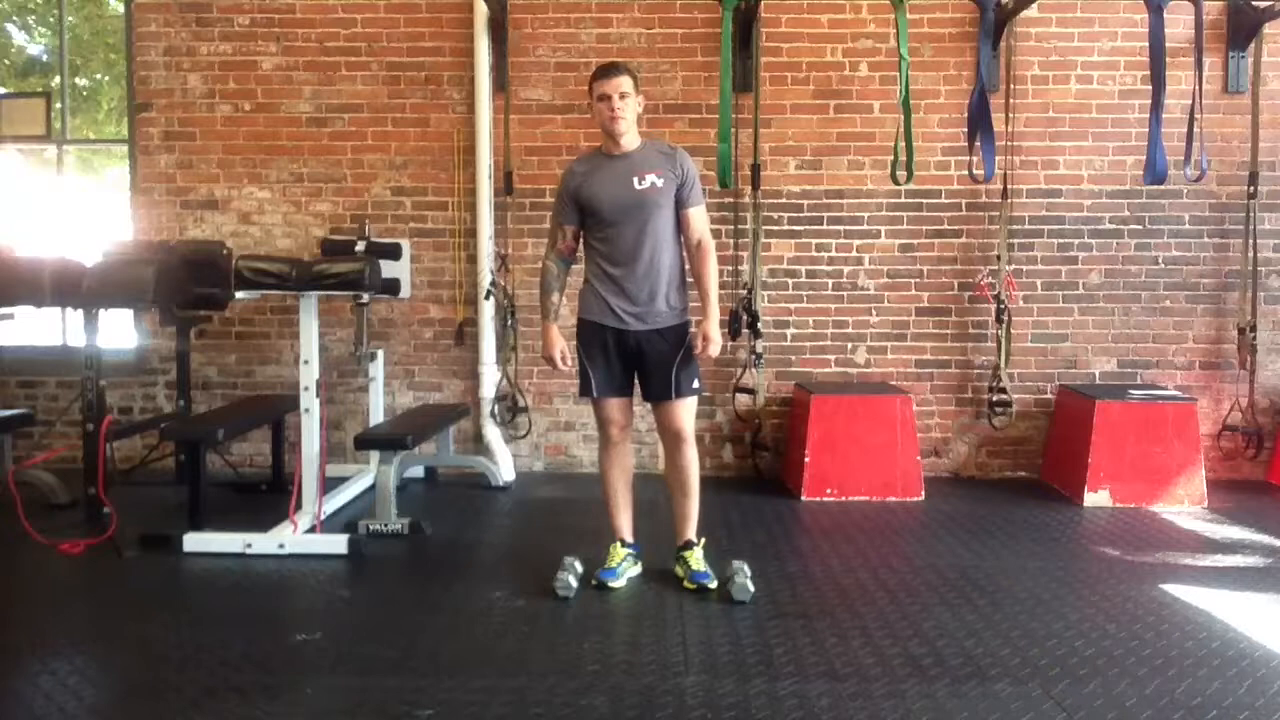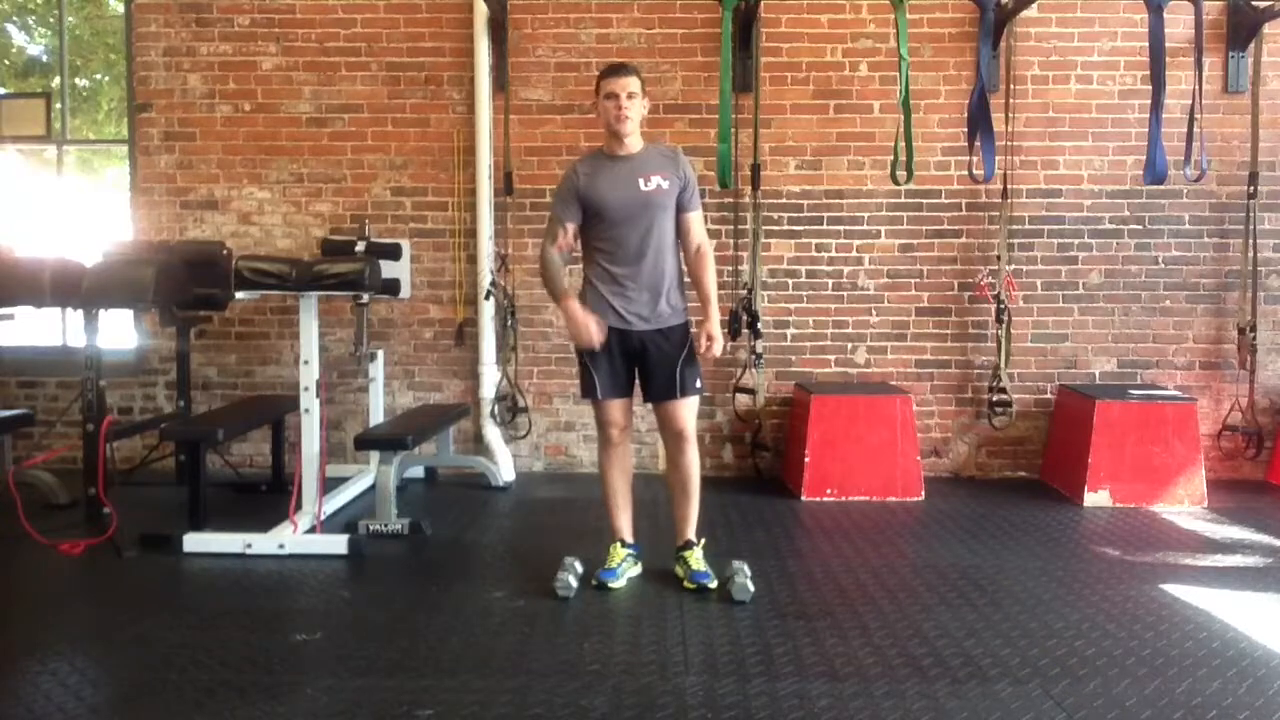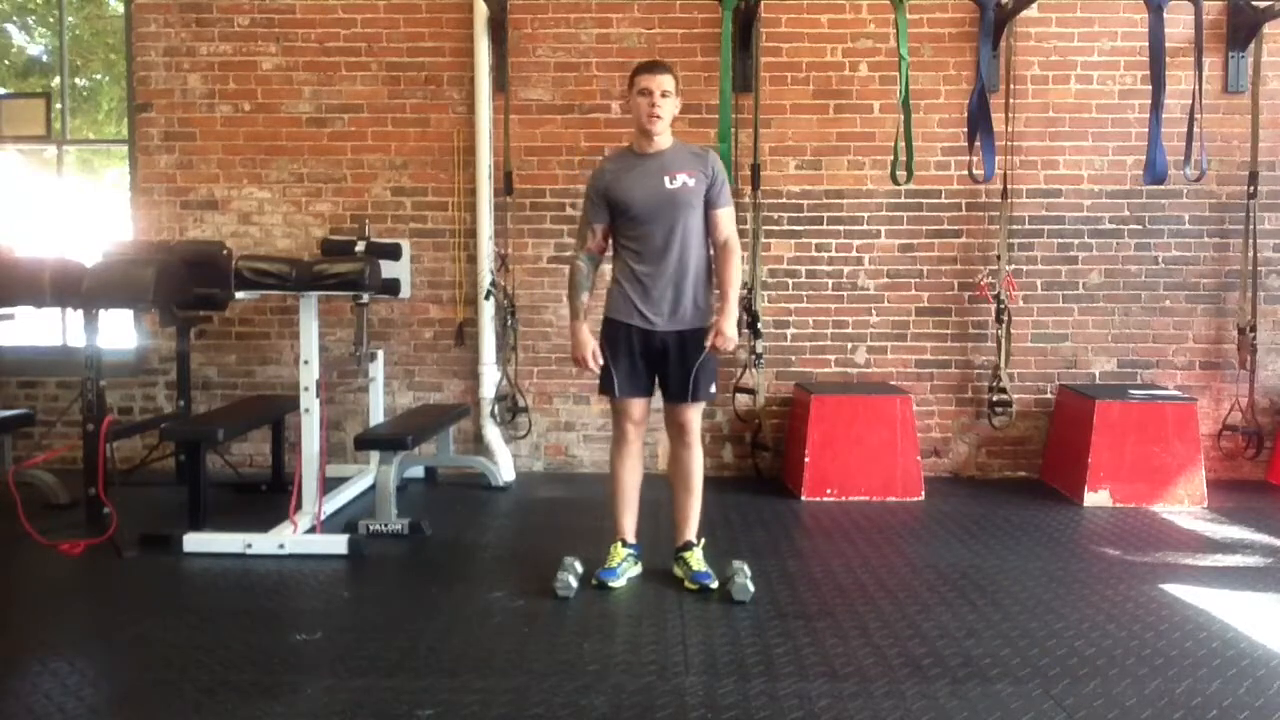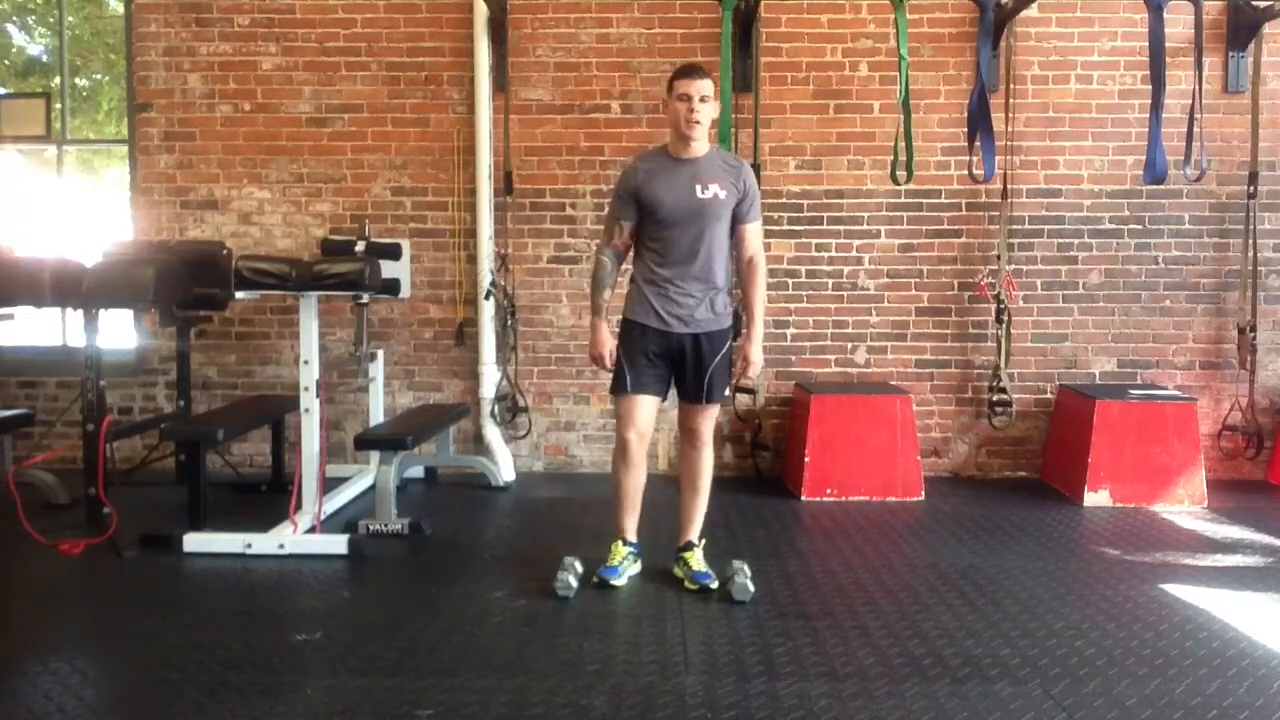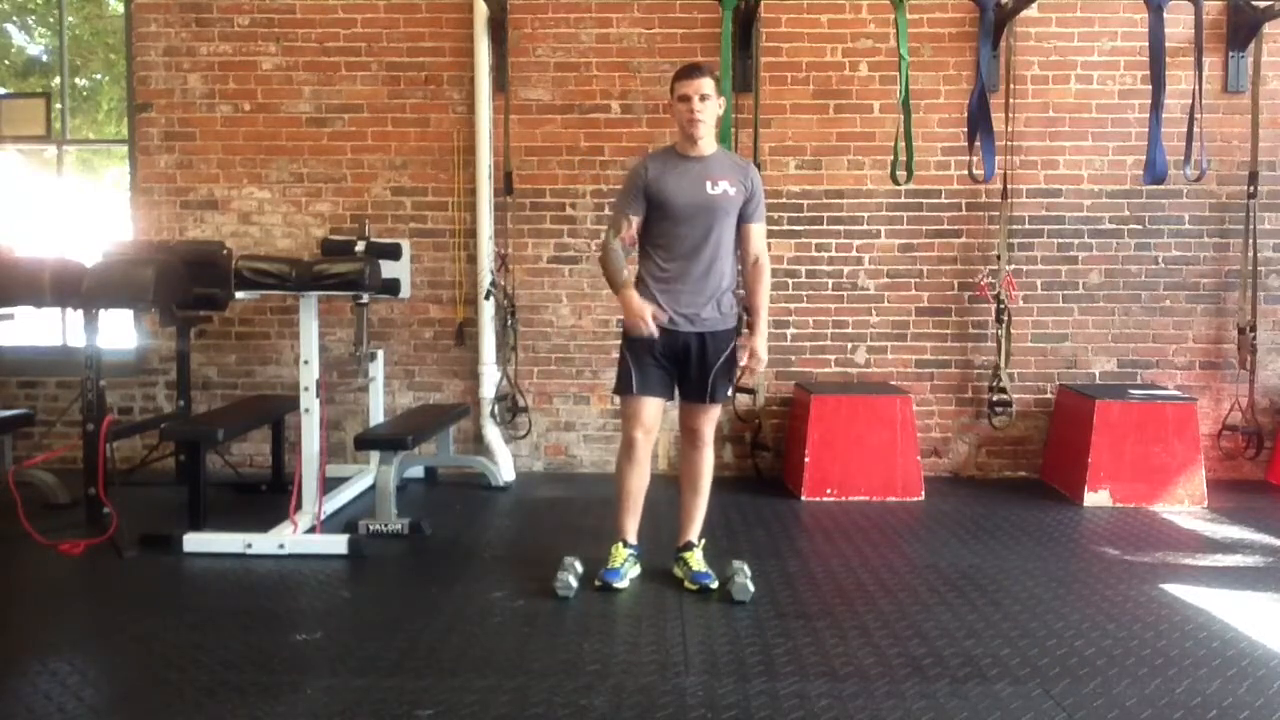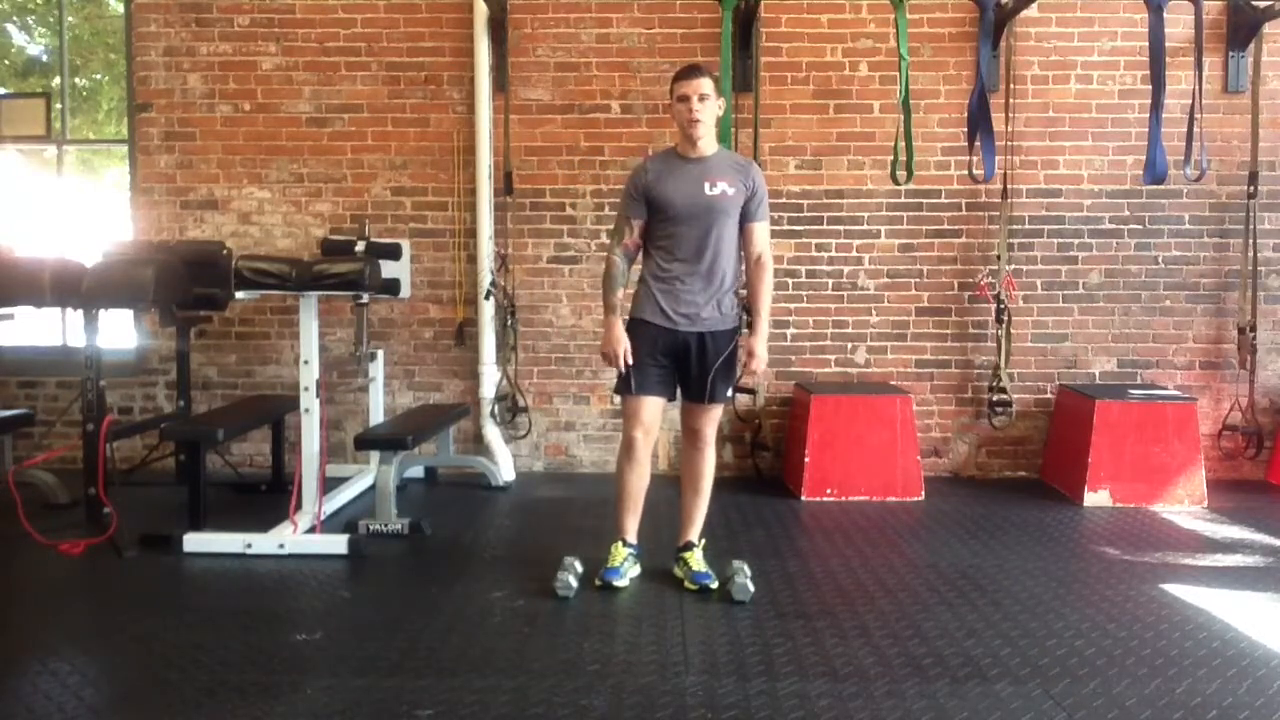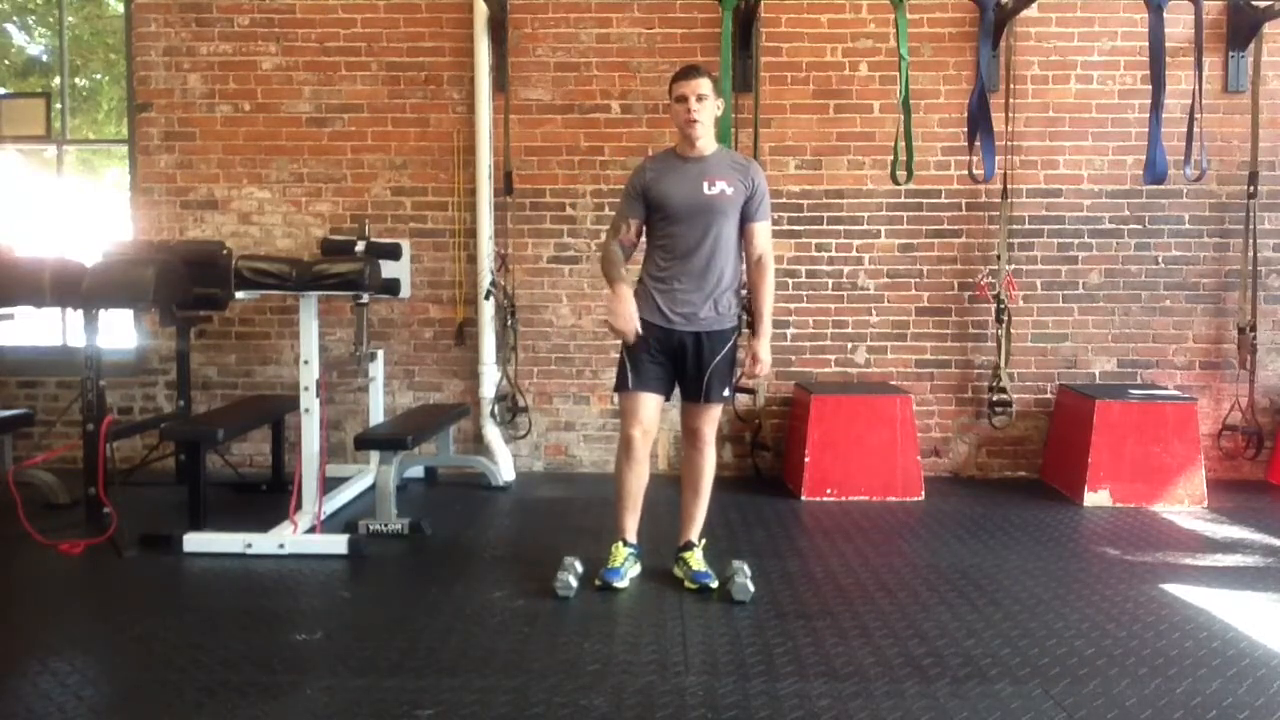
dt=0.7s
person 1, frame 1
left shoulder: (673, 162)
right shoulder: (578, 175)
left elbow: (700, 242)
right elbow: (558, 255)
left wrist: (711, 315)
right wrist: (550, 324)
left hip: (667, 323)
right hip: (602, 325)
left knee: (679, 432)
right knee: (613, 431)
left ankle: (688, 547)
right ankle: (624, 547)
person 1, frame 2
left shoulder: (674, 165)
right shoulder: (580, 175)
left elbow: (697, 246)
right elbow: (554, 253)
left wrist: (711, 314)
right wrist: (571, 307)
left hip: (668, 323)
right hip: (604, 326)
left knee: (681, 432)
right knee: (614, 432)
left ankle: (688, 547)
right ankle: (623, 547)
person 1, frame 3
left shoulder: (704, 164)
right shoulder: (609, 173)
left elbow: (726, 243)
right elbow: (587, 254)
left wrist: (728, 311)
right wrist: (578, 324)
left hip: (689, 323)
right hip: (627, 323)
left knee: (686, 430)
right knee: (628, 429)
left ankle: (688, 548)
right ankle: (625, 547)
person 1, frame 4
left shoulder: (737, 174)
right shoulder: (639, 173)
left elbow: (751, 259)
right elbow: (611, 251)
left wrist: (754, 335)
right wrist: (599, 323)
left hip: (709, 326)
right hip: (645, 324)
left knee: (698, 434)
right knee: (632, 434)
left ankle: (690, 548)
right ankle: (626, 545)
person 1, frame 5
left shoulder: (742, 175)
right shoulder: (647, 171)
left elbow: (755, 258)
right elbow: (614, 244)
left wrist: (759, 331)
right wrist: (627, 295)
left hip: (714, 327)
right hip: (653, 325)
left knee: (699, 434)
right knee: (638, 434)
left ankle: (689, 549)
right ankle: (626, 548)
person 1, frame 6
left shoulder: (744, 174)
right shoulder: (648, 173)
left elbow: (758, 257)
right elbow: (621, 252)
left wrist: (759, 330)
right wrist: (611, 324)
left hip: (715, 328)
right hip: (652, 325)
left knee: (701, 434)
right knee: (638, 433)
left ankle: (689, 549)
right ankle: (626, 547)
person 1, frame 7
left shoulder: (746, 174)
right shoulder: (648, 173)
left elbow: (760, 258)
right elbow: (618, 243)
left wrist: (762, 334)
right wrist: (618, 292)
left hip: (714, 327)
right hip: (652, 324)
left knee: (700, 435)
right knee: (636, 432)
left ankle: (689, 549)
right ankle: (626, 547)
